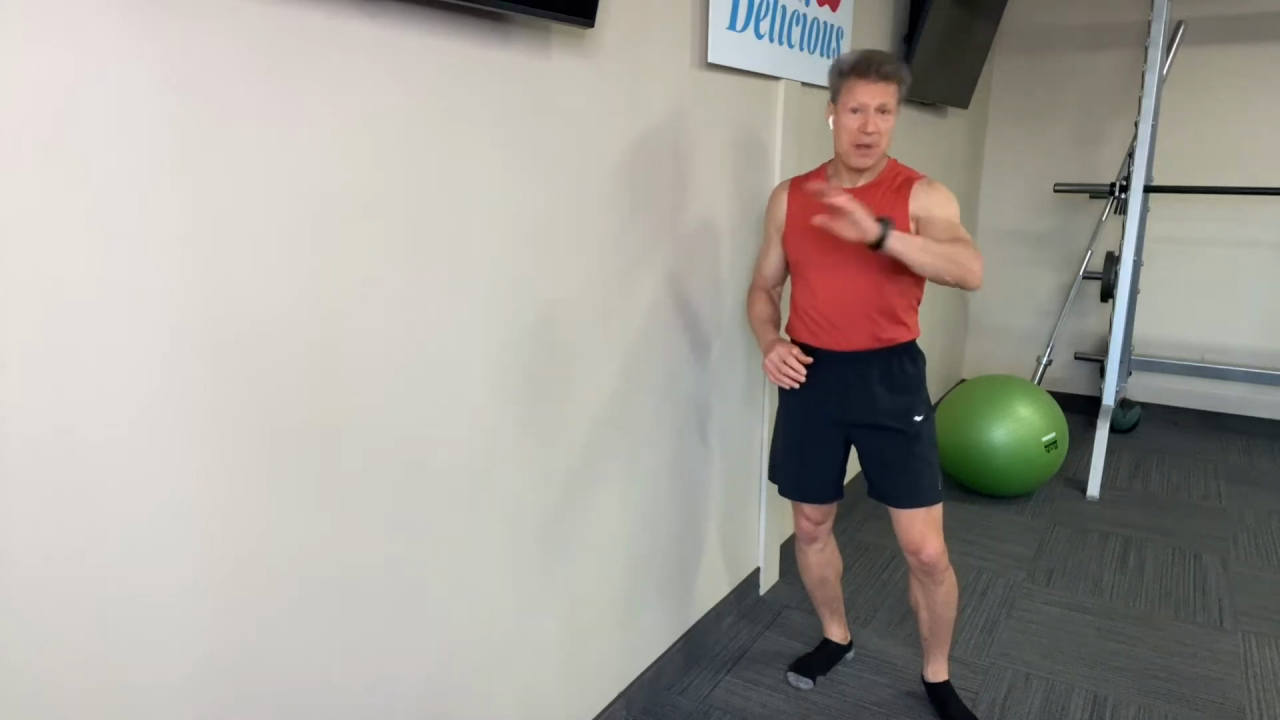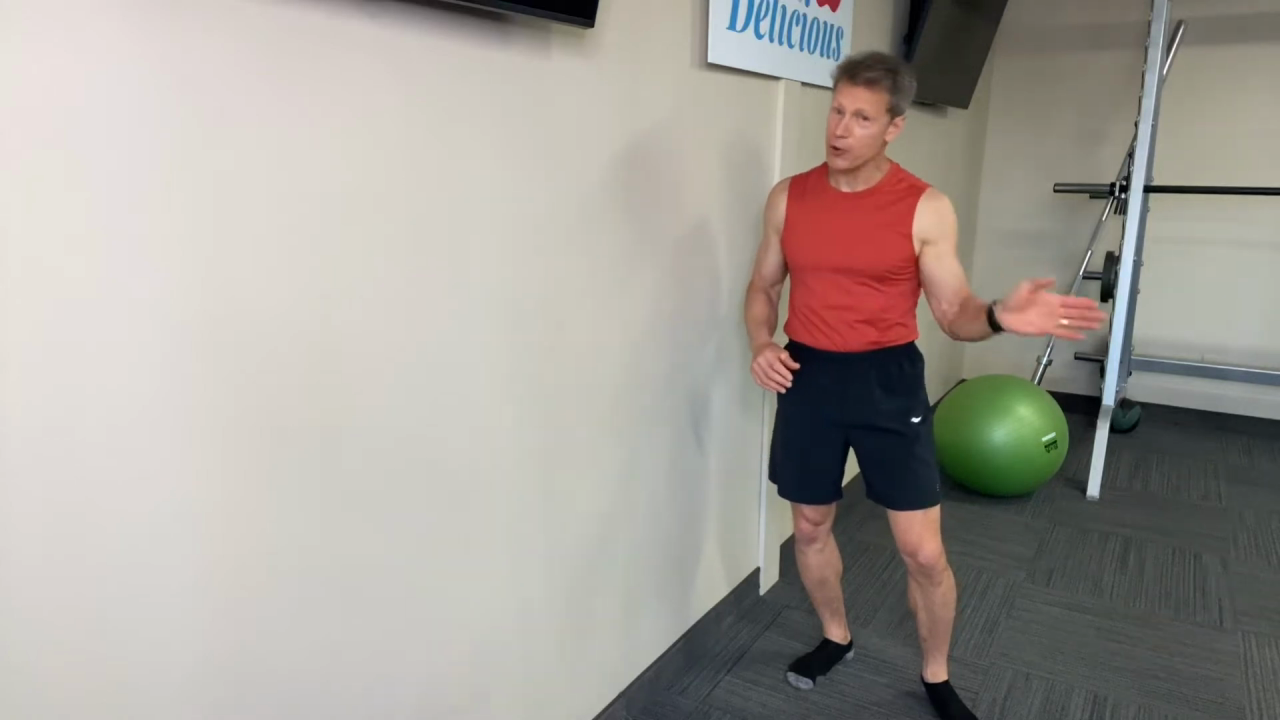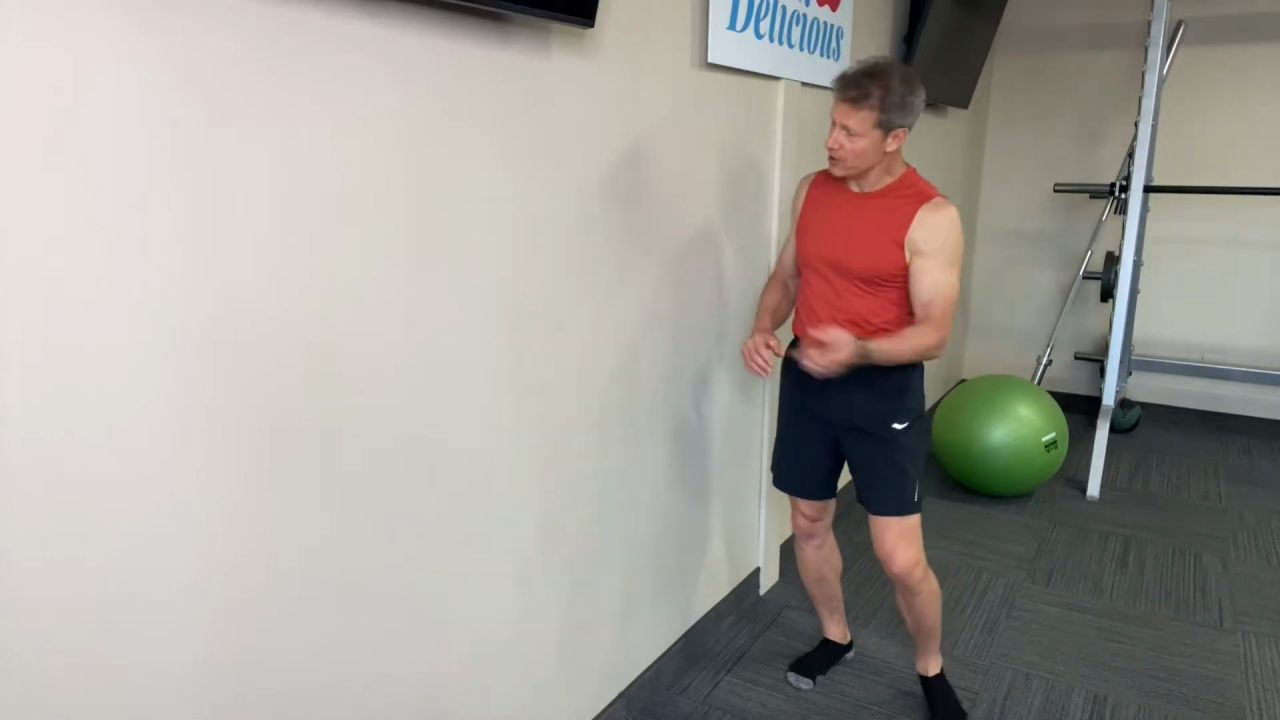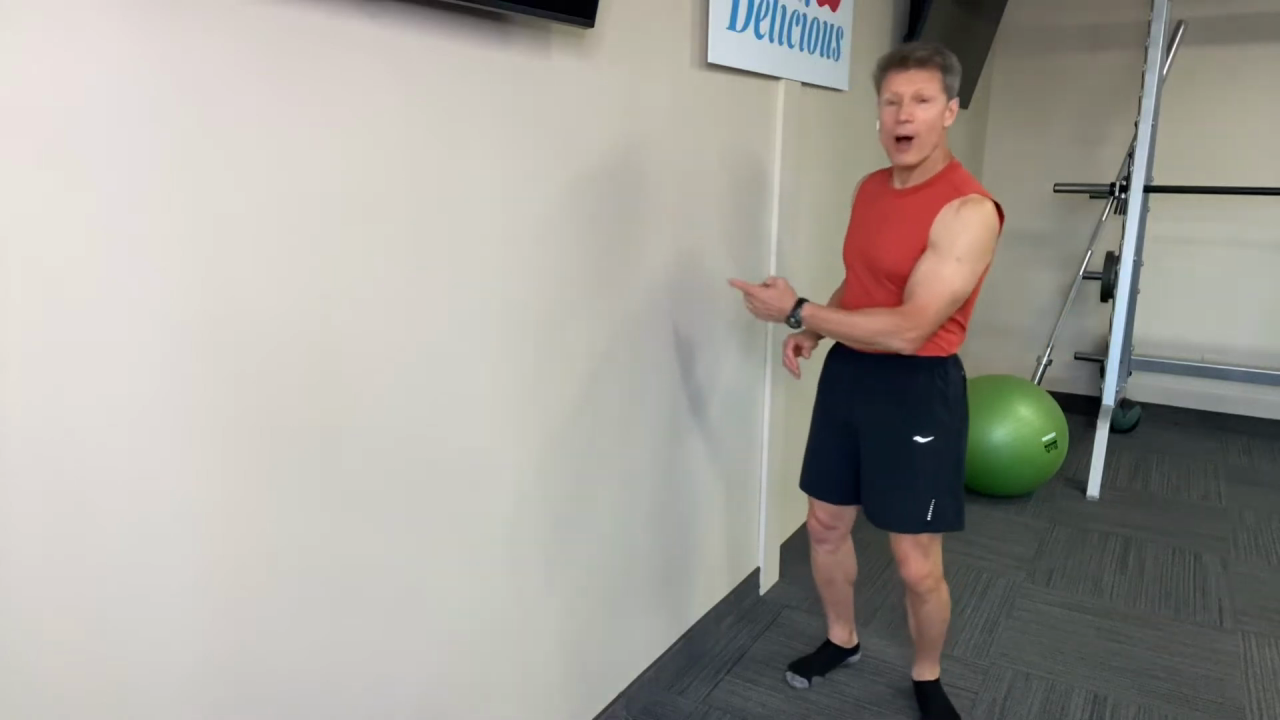
dt=0.5s
person 1, frame 1
left shoulder: (923, 195)
right shoulder: (790, 197)
left elbow: (968, 270)
right elbow: (763, 287)
left wrist: (875, 232)
right wrist: (770, 341)
left hip: (889, 378)
right hip: (811, 376)
left knee: (925, 549)
right knee: (810, 524)
right ankle: (836, 636)
person 1, frame 2
left shoulder: (927, 207)
right shoulder: (789, 196)
left elbow: (953, 316)
right elbow: (763, 285)
left wrist: (1000, 315)
right wrist: (761, 343)
left hip: (888, 379)
right hip: (813, 377)
left knee: (923, 551)
right knee: (810, 526)
right ankle: (835, 636)
person 1, frame 3
left shoulder: (931, 214)
right shoulder: (813, 189)
left elbow: (931, 332)
left wrist: (855, 349)
right wrist: (764, 328)
left hip: (881, 386)
right hip: (807, 375)
left knee: (900, 558)
right knee: (809, 521)
right ankle: (836, 636)
person 1, frame 4
left shoulder: (969, 211)
right shoulder: (870, 188)
left elbow: (906, 327)
left wrist: (796, 311)
right wrist: (813, 330)
left hip: (917, 390)
right hip: (847, 377)
left knee: (917, 565)
right knee: (825, 526)
right ankle: (842, 639)
